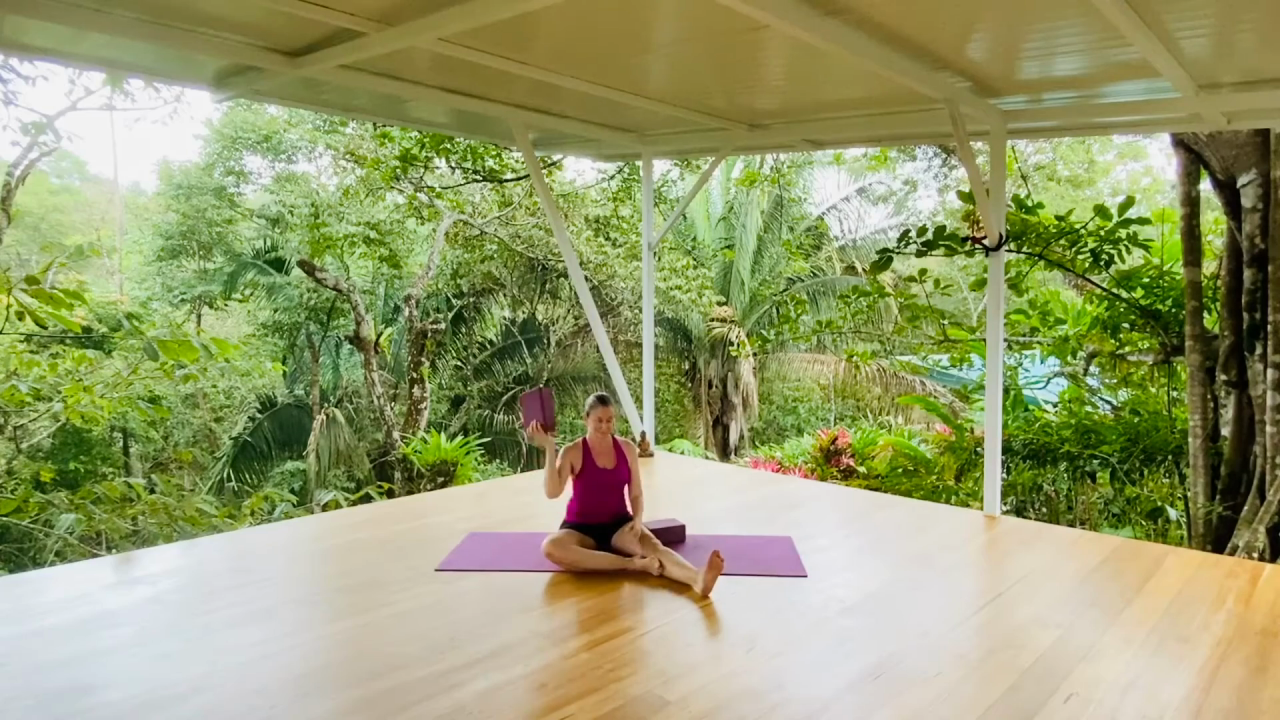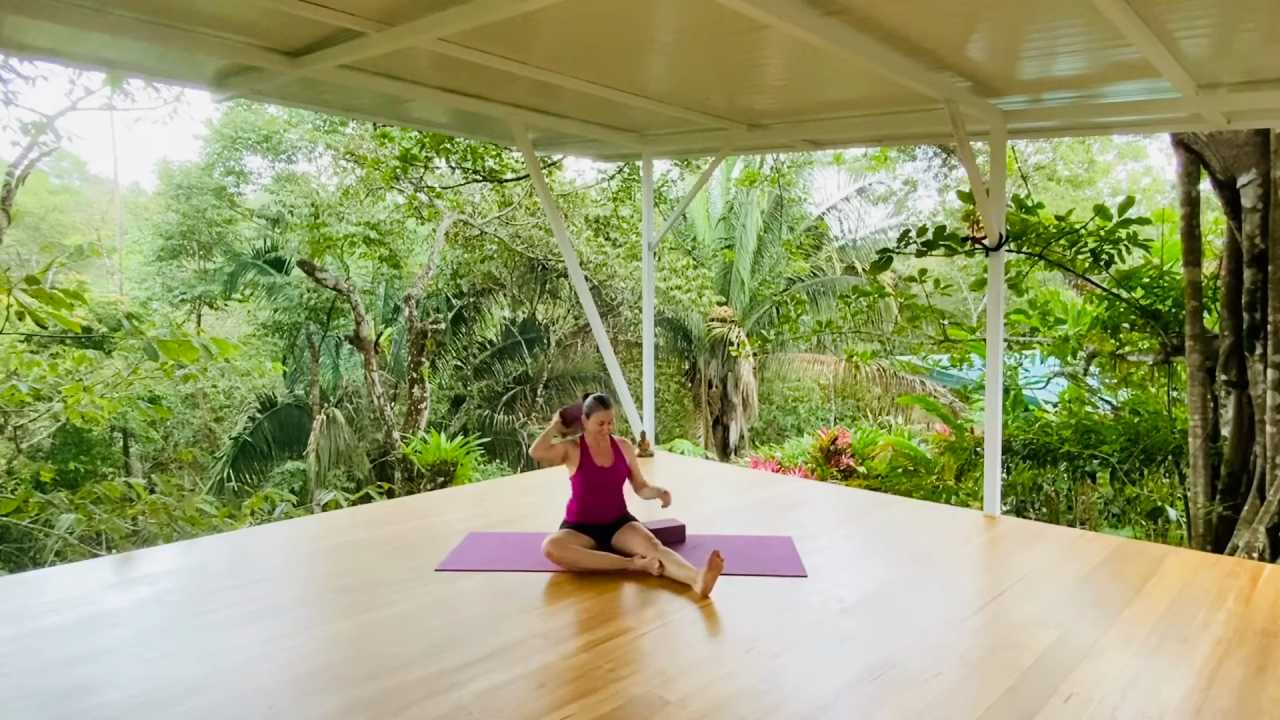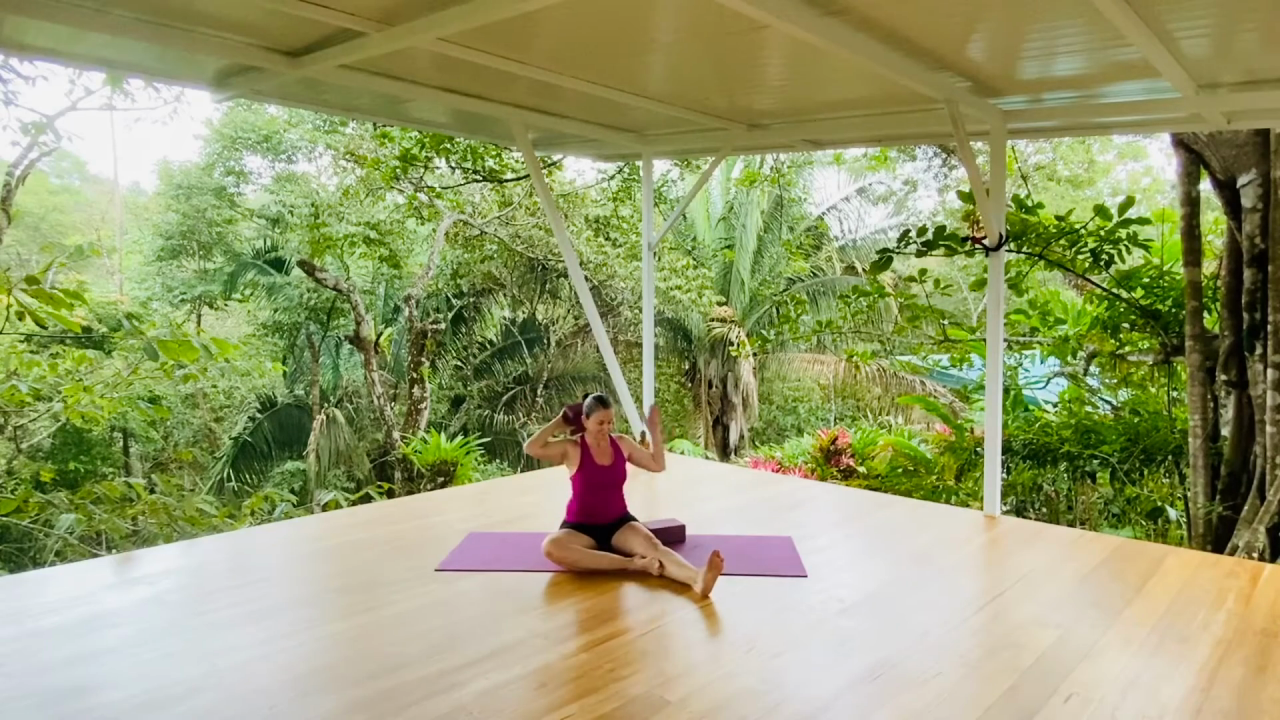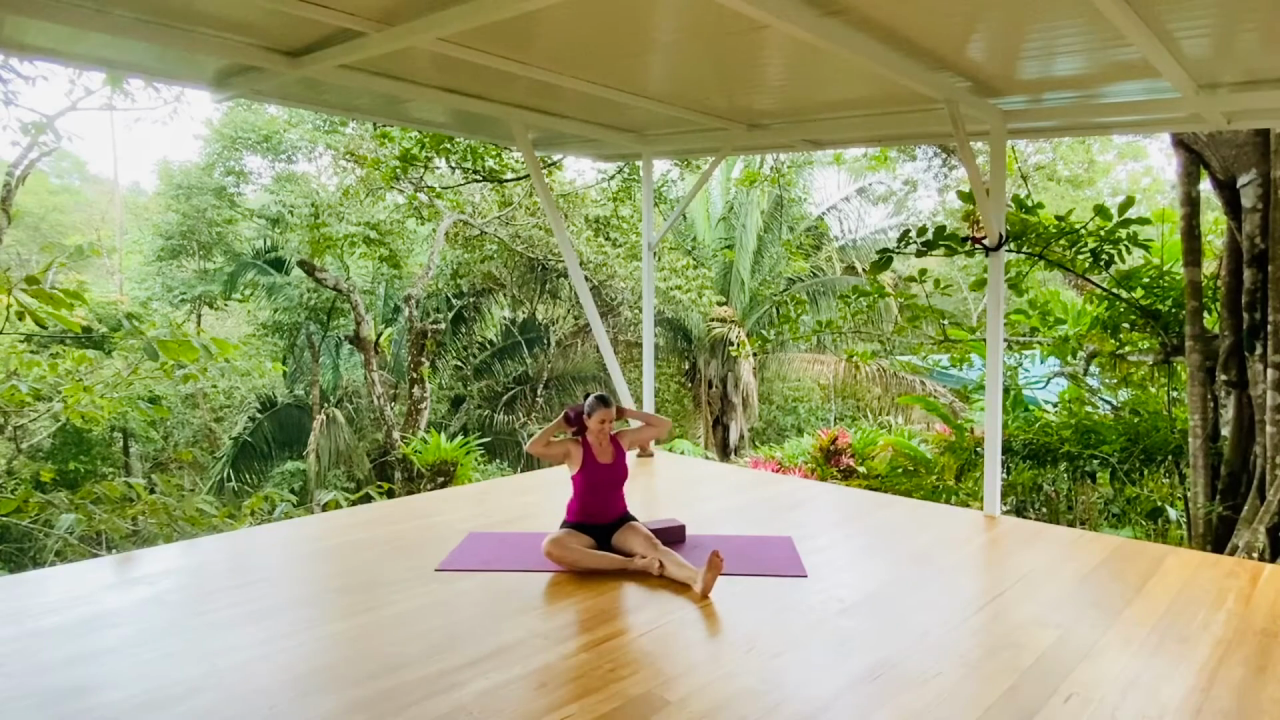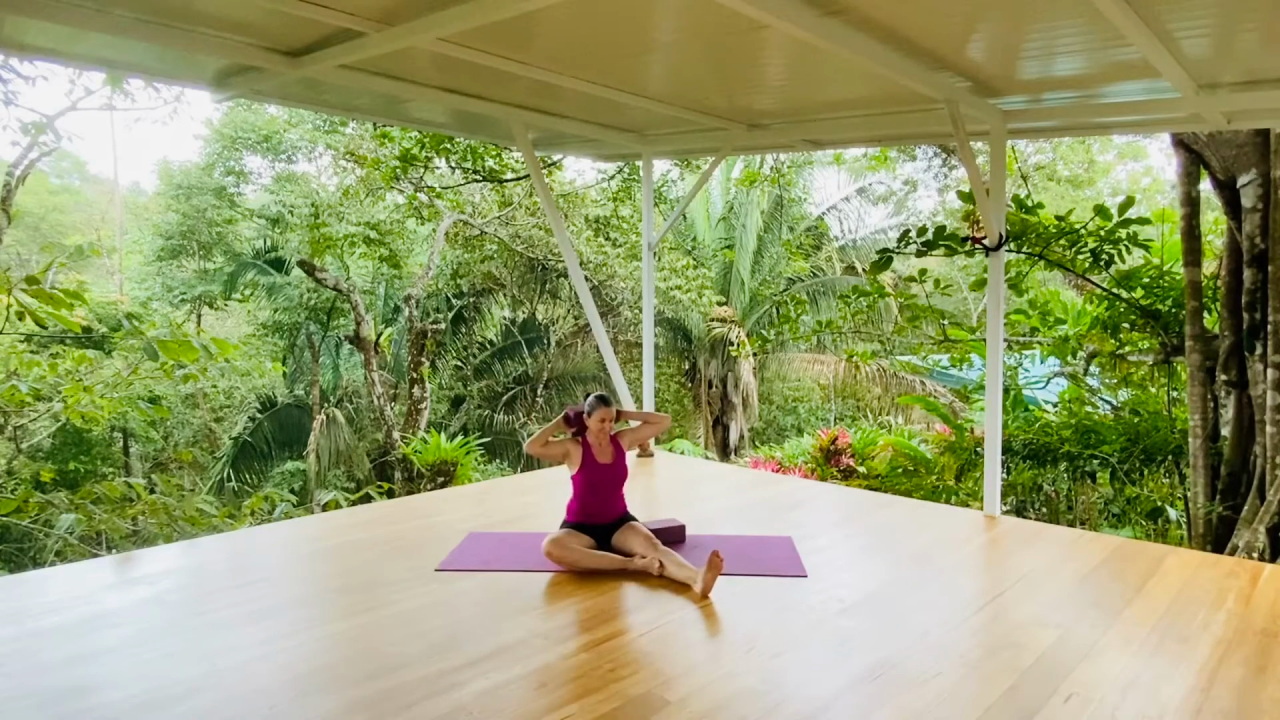
dt=0.3s
person 1, frame 1
left shoulder: (627, 448)
right shoulder: (572, 452)
left elbow: (636, 494)
right elbow: (552, 492)
left wrist: (637, 519)
right wrist: (549, 450)
left hip: (618, 523)
right hip: (581, 527)
left knee: (651, 545)
right knee: (551, 547)
left ankle: (696, 579)
right ankle: (633, 564)
person 1, frame 2
left shoulder: (624, 447)
right shoulder: (571, 449)
left elbow: (640, 487)
right elbow: (536, 452)
left wrist: (657, 492)
right wrist: (556, 425)
left hip: (619, 523)
right hip: (580, 527)
left knee: (652, 545)
right knee: (551, 547)
left ankle: (697, 578)
right ankle: (632, 564)
person 1, frame 3
left shoulder: (621, 443)
right shoulder: (571, 449)
left elbow: (657, 465)
right elbow: (531, 448)
left wrist: (654, 431)
right wrist: (558, 423)
left hip: (619, 523)
right hip: (581, 527)
left knee: (652, 545)
right knee: (551, 548)
left ankle: (697, 579)
right ankle: (631, 564)
person 1, frame 4
left shoulder: (622, 440)
right shoulder: (573, 448)
left elbow: (664, 426)
right elbow: (533, 447)
left wrist: (627, 413)
right wrist: (560, 423)
left hip: (619, 522)
right hip: (581, 527)
left knee: (652, 545)
right knee: (551, 547)
left ankle: (696, 578)
right ankle: (632, 563)
person 1, frame 5
left shoulder: (622, 440)
right shoulder: (573, 448)
left elbow: (664, 421)
right elbow: (531, 447)
left wrist: (624, 415)
right wrist: (559, 423)
left hip: (619, 522)
right hip: (581, 526)
left knee: (652, 544)
right knee: (551, 547)
left ankle: (696, 578)
right ankle: (631, 563)
